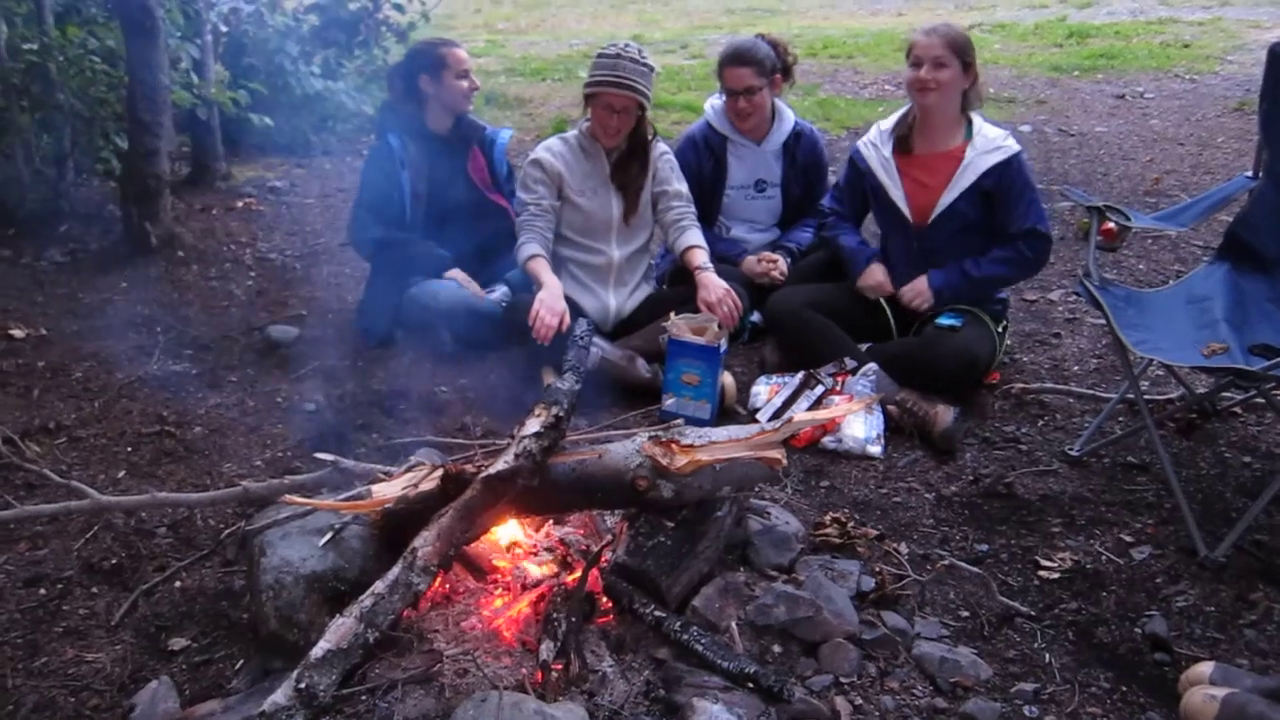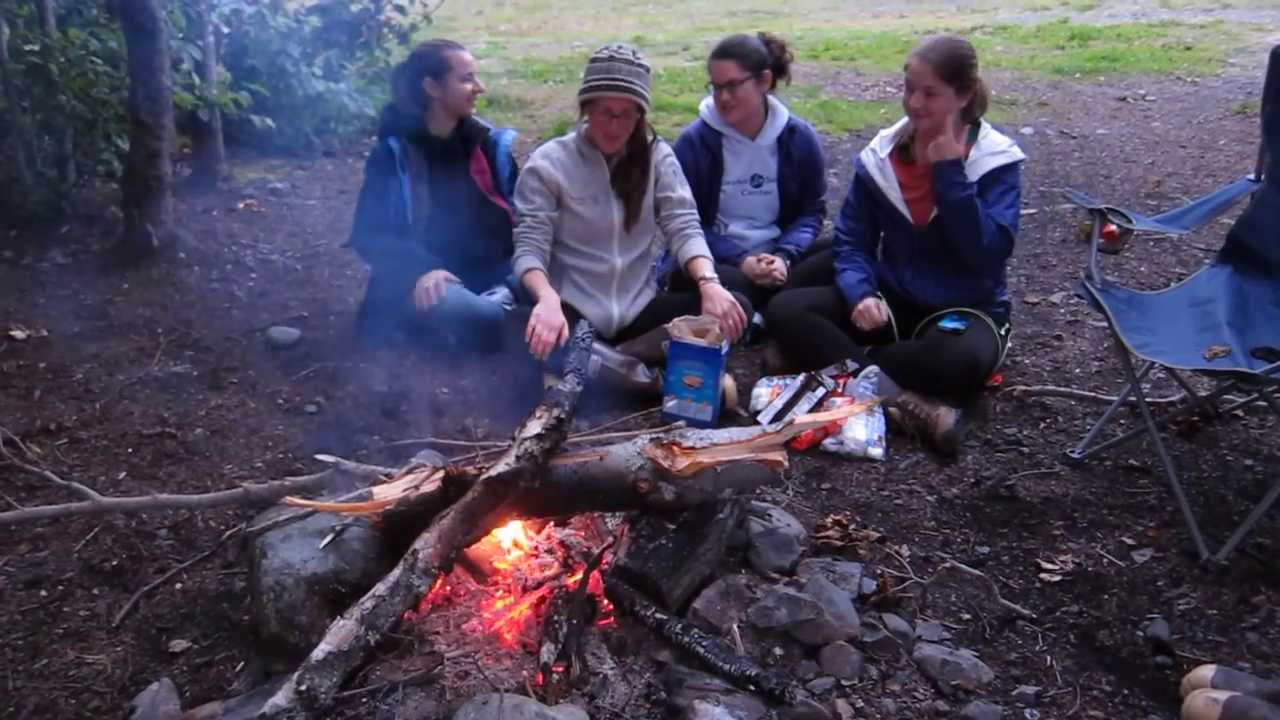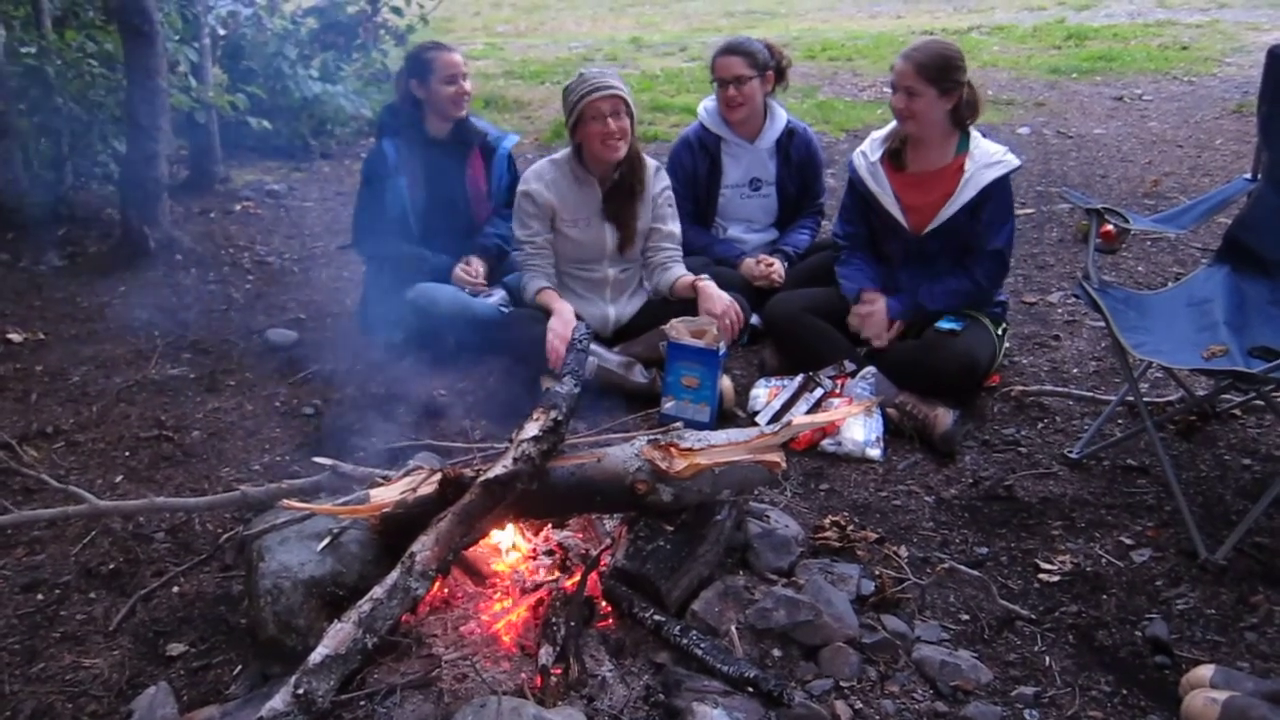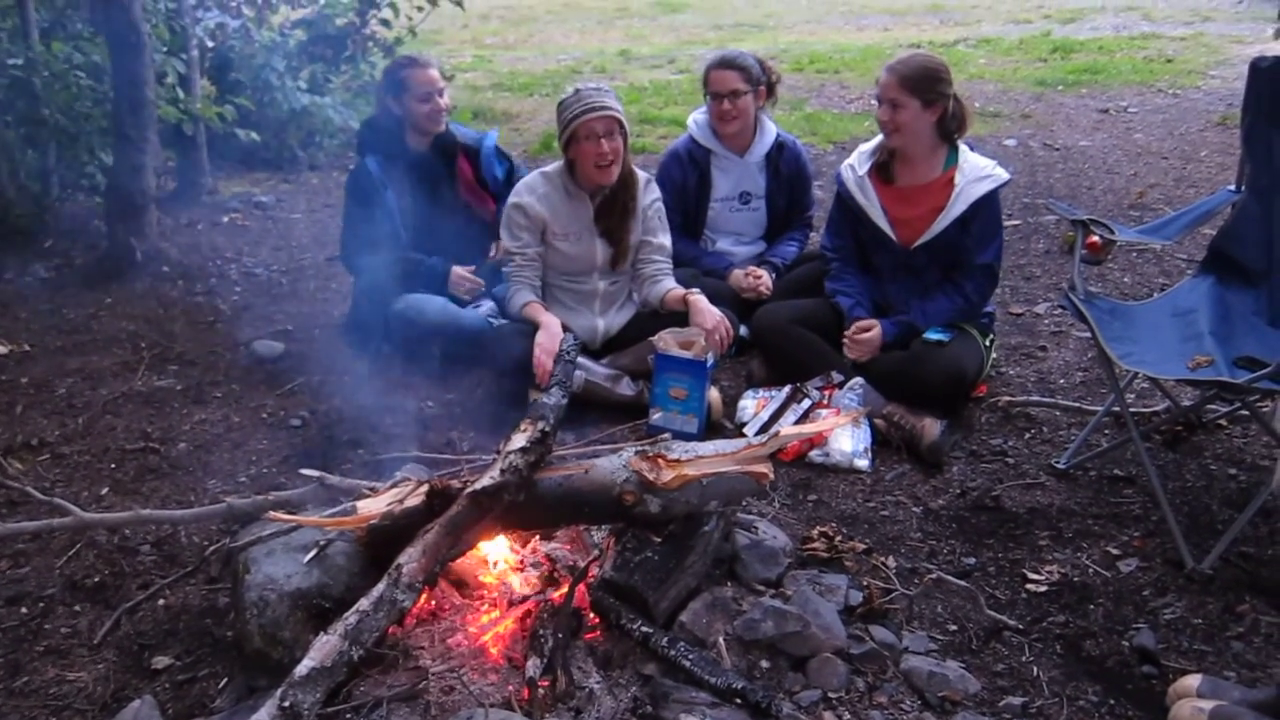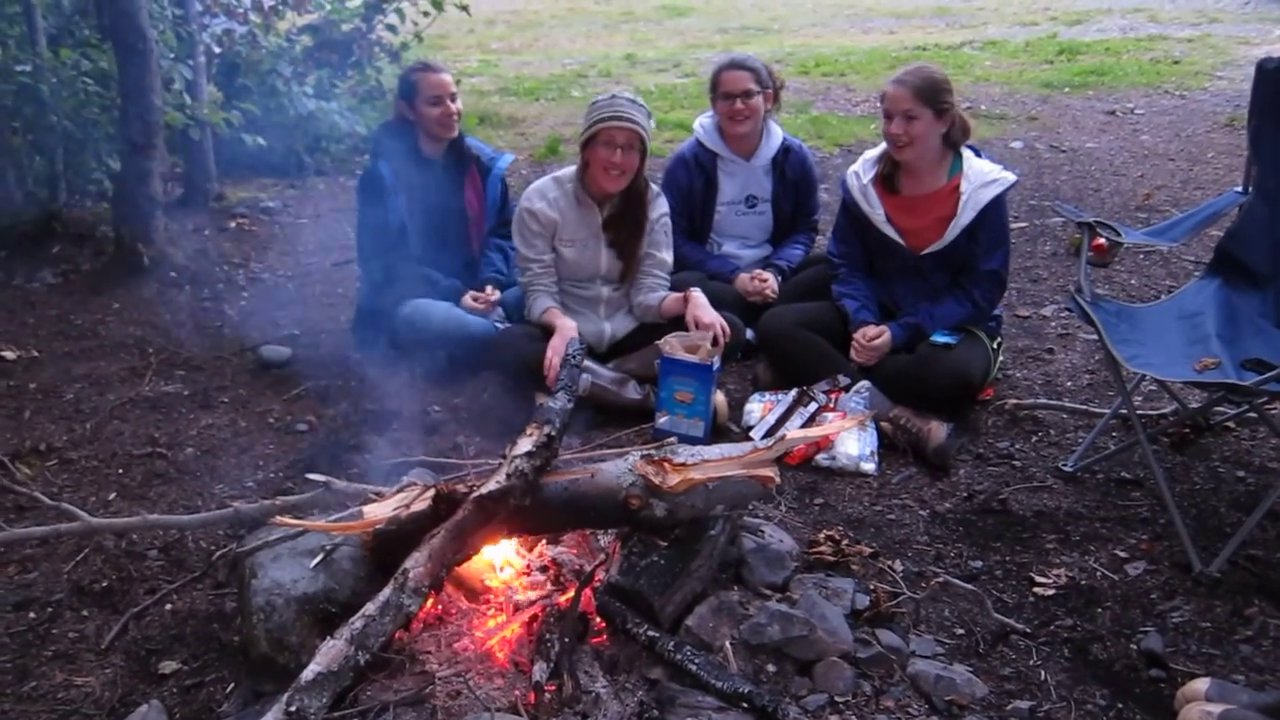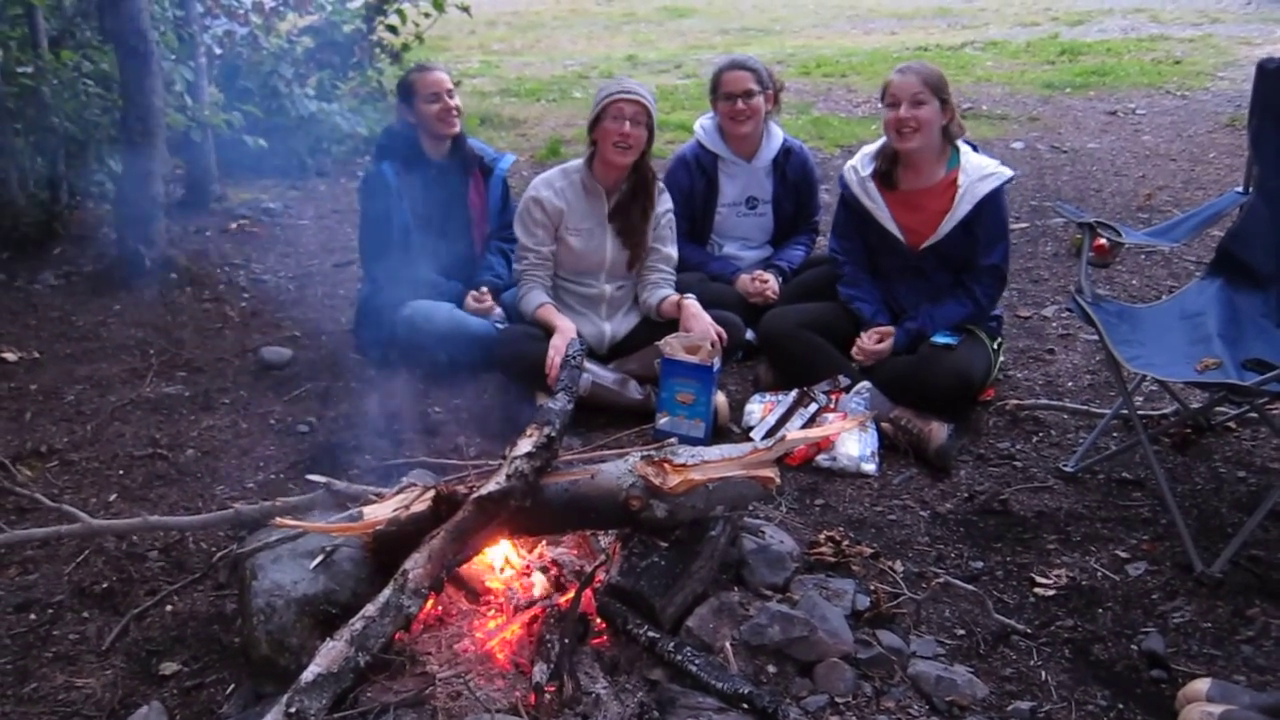
dt=0.5s
person 1, frame 1
left shoulder: (996, 158)
right shoulder: (877, 146)
left elbow: (1031, 247)
right elbow: (836, 215)
left wrist: (943, 283)
right wrist: (861, 261)
left hip: (963, 306)
right hip: (889, 297)
left knee: (958, 358)
right knee: (784, 307)
left ankle: (840, 360)
right ankle: (899, 397)
person 1, frame 2
left shoulder: (996, 161)
right shoulder: (880, 156)
left elbow: (988, 252)
right elbow: (851, 240)
left wrist: (950, 173)
right wrist: (861, 294)
left hip: (966, 309)
right hip: (891, 299)
left knee: (959, 361)
right knee: (785, 310)
left ankle: (838, 364)
right ankle: (901, 398)
person 1, frame 3
left shoulder: (987, 171)
right shoulder: (872, 158)
left elbow: (985, 272)
right elbow: (850, 245)
left wrist: (901, 308)
right wrist: (864, 298)
left hip: (959, 310)
right hip: (884, 303)
left knee: (959, 362)
right knee: (782, 311)
left ankle: (834, 365)
right ankle: (900, 401)
person 1, frame 4
left shoulder: (975, 185)
right shoulder: (859, 172)
left elbow: (973, 285)
right elbow: (841, 259)
left wrist: (893, 331)
right wrist: (857, 318)
left hip: (946, 321)
right hip: (870, 313)
left knee: (946, 374)
right knee: (770, 323)
left ankle: (815, 374)
right ankle: (887, 411)
person 1, frame 5
left shoulder: (981, 189)
right shoulder: (864, 179)
left elbow: (981, 289)
right elbow: (848, 265)
left wrist: (902, 334)
right wrist: (862, 322)
left hip: (954, 324)
right hip: (877, 315)
left knee: (952, 375)
right knee: (776, 327)
left ankle: (829, 377)
right ankle: (895, 414)
person 1, frame 6
left shoulder: (979, 185)
right shoulder: (862, 175)
left elbow: (983, 284)
right elbow: (850, 262)
left wrist: (906, 336)
right wrist: (875, 324)
left hip: (955, 324)
right hip: (878, 317)
left knee: (952, 376)
right knee: (777, 327)
left ankle: (827, 382)
right ankle: (895, 415)
person 2, frame 1
left shoulder: (655, 156)
right shoulder: (551, 157)
left elbow: (681, 221)
right elbow: (532, 236)
left wrist: (704, 271)
right wrist: (550, 286)
left hip: (636, 305)
right hip: (574, 309)
left knee: (730, 299)
right knee: (523, 313)
right ankle: (650, 371)
person 2, frame 2
left shoulder: (656, 156)
right shoulder: (549, 163)
left elbow: (684, 227)
right elbow: (530, 246)
left wrist: (709, 282)
right wrist: (547, 299)
left hip: (638, 309)
right hip: (574, 312)
left knee: (735, 309)
right knee: (523, 328)
right ankle: (657, 378)
person 2, frame 3
left shoulder: (651, 175)
right shoulder: (541, 183)
left elbow: (664, 265)
right elbow: (536, 272)
left wrist: (703, 287)
right wrist: (562, 310)
left hip: (634, 313)
right hip: (572, 315)
left knee: (731, 311)
right knee: (518, 327)
left ankle: (596, 366)
right ankle: (650, 378)
person 2, frame 4
left shoulder: (643, 189)
right shoulder: (531, 196)
left elbow: (654, 277)
right elbow: (521, 284)
left wrist: (691, 298)
right wrist: (547, 322)
left hip: (622, 327)
right hip: (561, 332)
left knee: (717, 326)
right knee: (507, 342)
left ankle: (579, 377)
right ankle: (637, 390)
person 2, frame 5
left shoulder: (652, 202)
right shoulder: (542, 200)
left elbow: (648, 295)
right elbow: (539, 291)
left wrist: (691, 298)
right wrist: (563, 324)
left hip: (628, 335)
right hip: (567, 333)
left knee: (727, 332)
right knee: (511, 344)
left ankle: (585, 381)
right ankle: (648, 395)
person 2, frame 6
left shoulder: (656, 196)
right shoulder: (548, 192)
left elbow: (655, 284)
right elbow: (532, 284)
left wrist: (685, 305)
right wrist: (562, 326)
left hip: (629, 335)
right hip: (568, 334)
left knee: (726, 329)
right knee: (512, 344)
left ankle: (582, 382)
right ankle: (651, 396)
person 3, frame 1
left shoulder: (482, 139)
right shoulder: (391, 152)
left elbow: (511, 204)
right elbow: (367, 233)
right wrist: (440, 266)
left hip: (492, 267)
right hip: (427, 277)
right knee: (432, 300)
person 3, frame 2
left shoulder: (489, 142)
right shoulder: (393, 155)
right elbow: (368, 235)
right wrist: (421, 269)
left hip: (493, 270)
right hip: (433, 277)
right knee: (437, 304)
person 3, frame 3
left shoulder: (488, 143)
right shoulder: (387, 156)
left elbow: (513, 209)
right elbow: (370, 239)
left wrist: (485, 252)
right wrist: (442, 270)
left hip: (482, 267)
right hip: (418, 278)
right knee: (425, 303)
person 3, frame 4
left shoulder: (469, 148)
right shoulder: (371, 174)
left elbow: (518, 189)
right elbow: (359, 256)
right wrist: (437, 274)
left hip: (473, 276)
right hip: (406, 292)
right knee: (415, 316)
person 3, frame 5
left shoulder: (482, 162)
right shoulder: (382, 176)
left elbow: (504, 231)
right elbow: (378, 261)
left wrist: (493, 280)
right wrist: (451, 294)
left hip: (478, 289)
right hip: (414, 297)
right knee: (419, 320)
person 3, frame 6
left shoulder: (485, 163)
right shoulder: (385, 178)
left elbow: (506, 235)
right elbow: (381, 263)
left wrist: (489, 285)
right wrist: (454, 296)
left hip: (478, 293)
right hip: (414, 301)
right knee: (419, 321)
person 4, frame 1
left shoulder: (805, 140)
right shoulder: (697, 142)
left elbow: (813, 213)
left wrist: (785, 256)
right wrist: (740, 261)
left hip: (775, 261)
right hip: (716, 262)
right knee: (683, 272)
left ankle: (758, 313)
person 4, frame 2
left shoulder: (801, 137)
right shoulder: (694, 140)
left elbow: (812, 211)
left wrist: (784, 257)
right wrist: (740, 260)
left hip: (777, 259)
right hip: (719, 262)
right knee: (685, 274)
left ankle: (757, 315)
person 4, frame 3
left shoulder: (799, 139)
right shoulder: (692, 143)
left elbow: (810, 213)
right elbow: (681, 224)
left wrist: (783, 259)
right wrist: (738, 262)
left hip: (778, 260)
right hip: (718, 262)
right knee: (689, 272)
left ankle: (759, 314)
person 4, frame 4
left shoulder: (788, 152)
right shoulder: (681, 157)
left elbow: (799, 225)
right elbow: (669, 236)
left wrist: (770, 270)
right wrist: (726, 273)
left hip: (765, 270)
right hip: (708, 273)
right knee: (677, 283)
person 4, frame 5
left shoulder: (794, 156)
right shoulder: (688, 160)
left elbow: (804, 229)
right elbow: (675, 239)
left wrist: (776, 272)
right wrist: (733, 276)
left hip: (772, 274)
right hip: (715, 277)
right knee: (682, 286)
left ankle: (749, 327)
person 4, frame 6
left shoulder: (795, 157)
right shoulder: (689, 162)
left elbow: (806, 229)
right elbow: (676, 241)
left wrist: (776, 274)
right wrist: (733, 278)
left hip: (772, 276)
right hip: (715, 278)
right knee: (684, 287)
